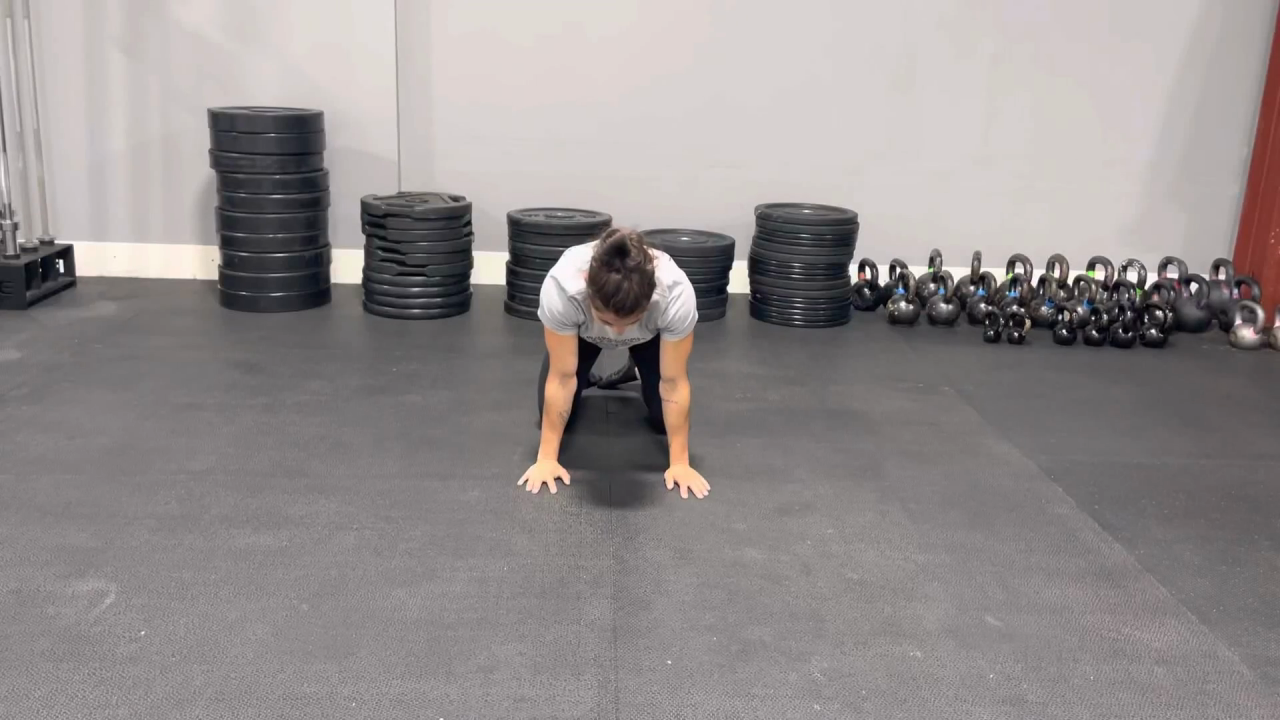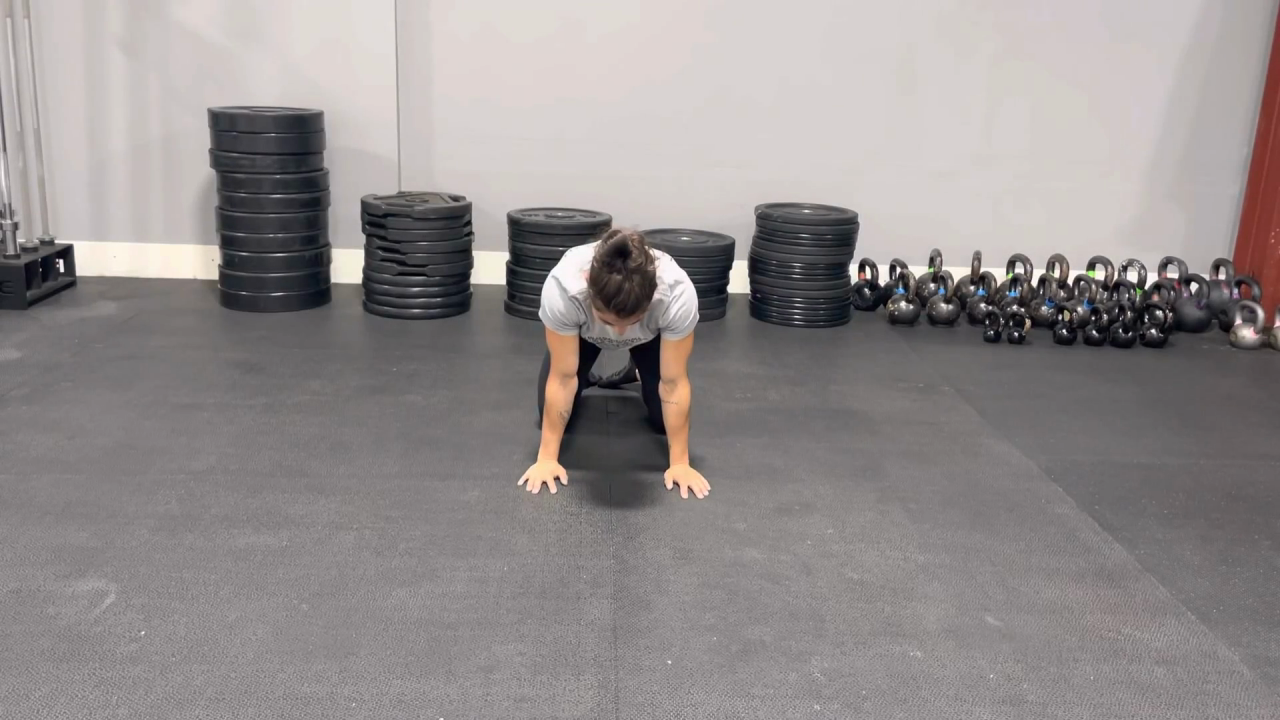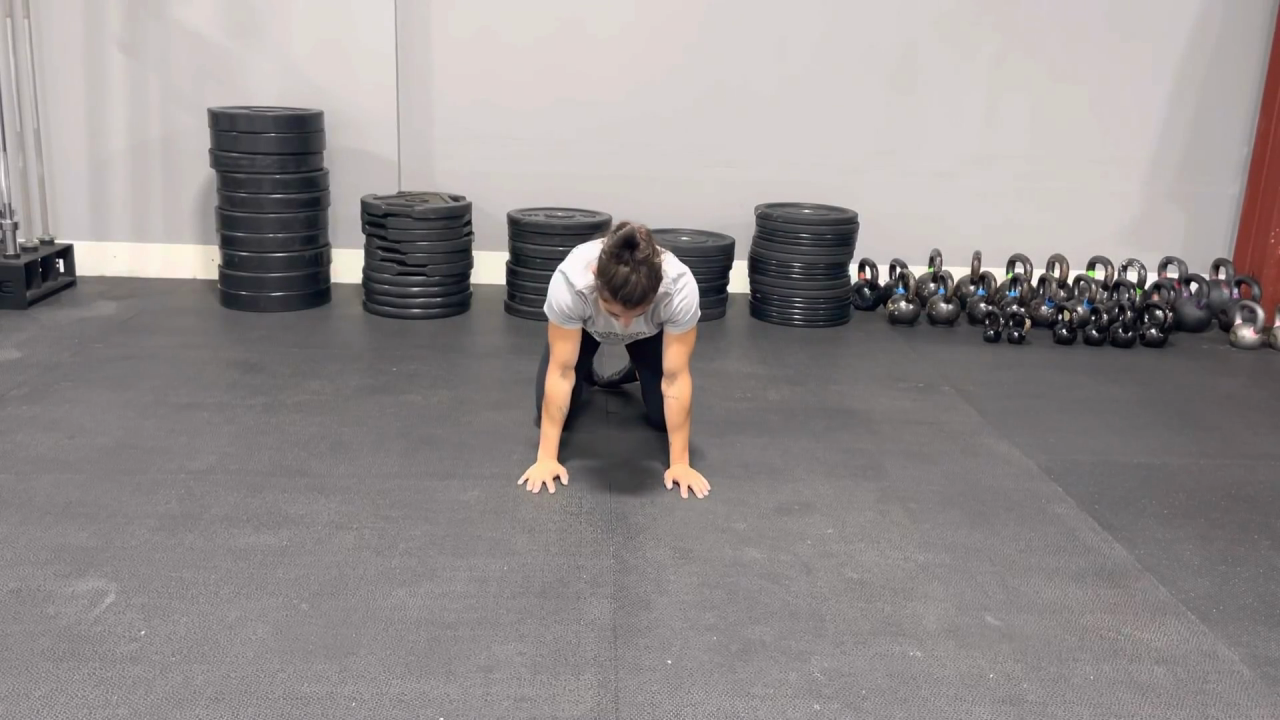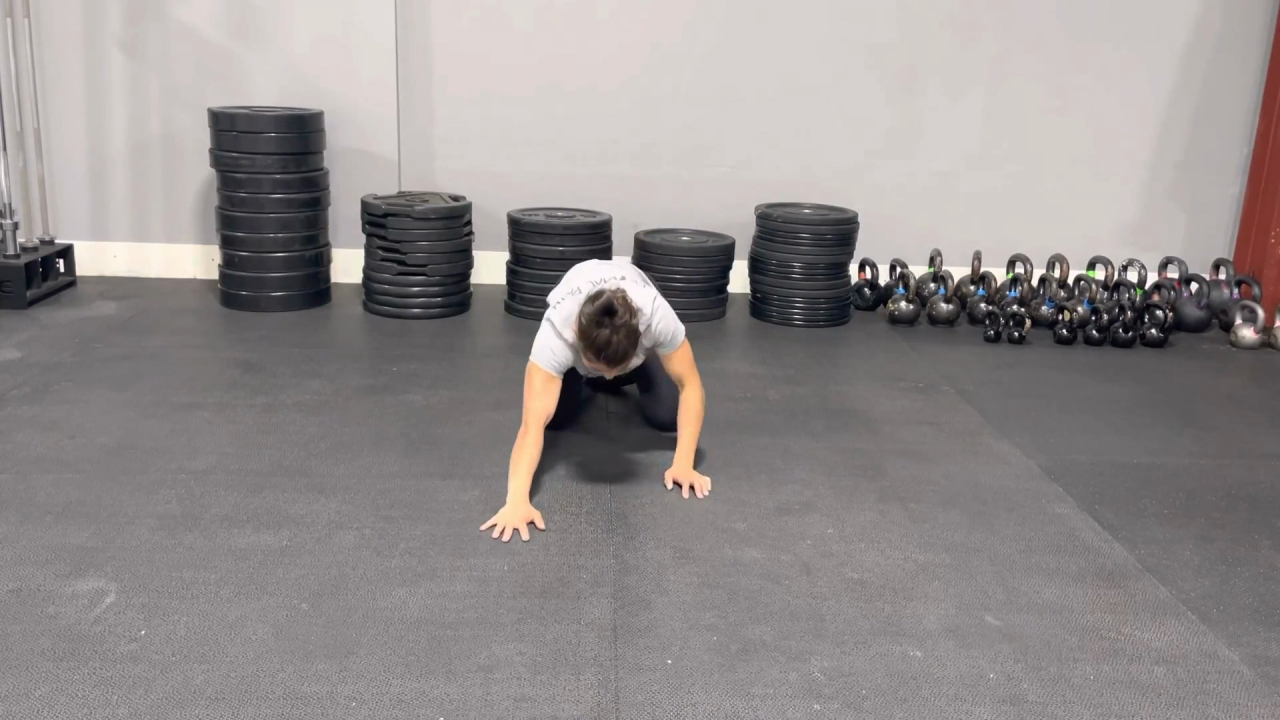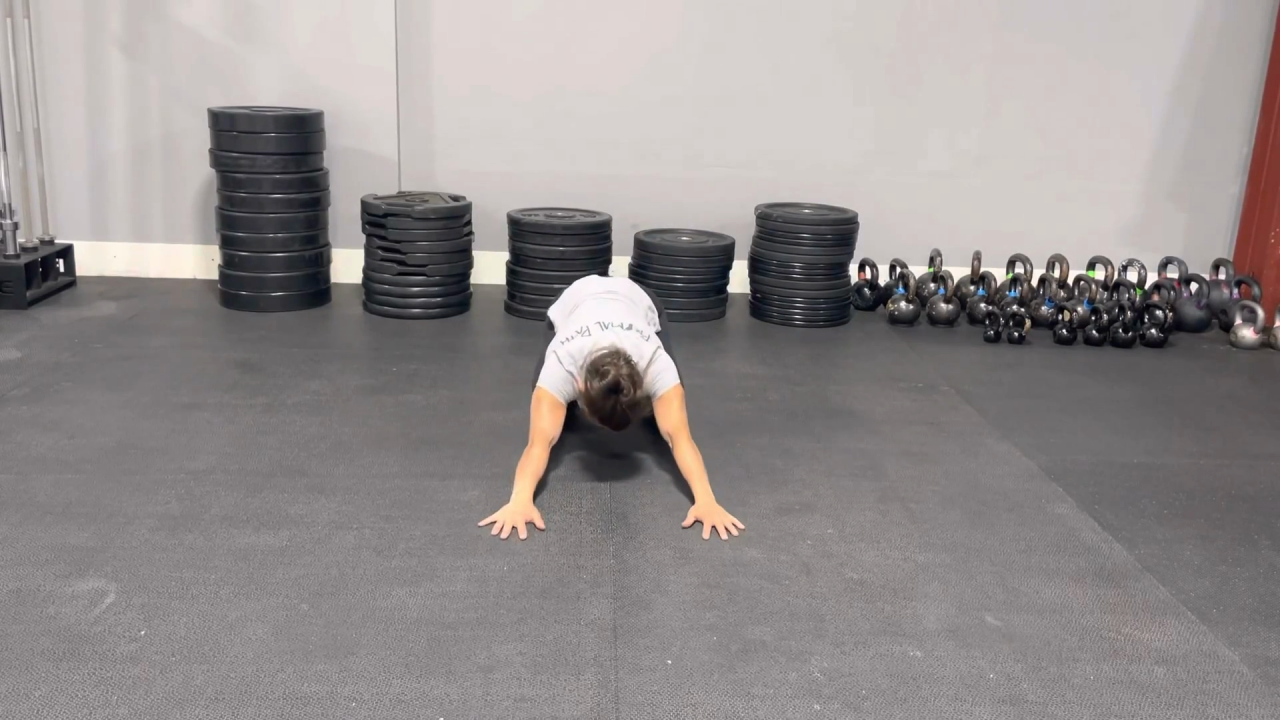
dt=0.7s
person 1, frame 1
left shoulder: (676, 294)
right shoulder: (560, 287)
left elbow: (674, 382)
right elbow: (561, 377)
left wrist: (680, 463)
right wrist: (547, 458)
left hip: (650, 334)
right hip: (581, 331)
left knee: (664, 420)
right knee: (552, 413)
left ankle: (641, 372)
right ankle: (585, 378)
person 1, frame 2
left shoulder: (678, 293)
right shoulder: (562, 288)
left elbow: (674, 382)
right elbow: (562, 377)
left wrist: (680, 463)
right wrist: (547, 458)
right hip: (583, 331)
left knee: (664, 419)
right knee: (553, 414)
left ankle: (640, 372)
right ankle: (586, 379)
person 1, frame 3
left shoulder: (681, 287)
right shoulder: (569, 282)
left elbow: (676, 378)
right elbow: (560, 372)
left wrist: (680, 463)
right wrist: (546, 458)
right hip: (583, 325)
left knee: (662, 417)
right knee: (551, 410)
left ankle: (636, 371)
right ankle: (586, 373)
person 1, frame 4
left shoulder: (656, 315)
right shoulder: (557, 330)
left elbow: (690, 386)
right elbow: (533, 424)
left wrist: (683, 463)
right wrist: (516, 501)
right hip: (572, 304)
left knee: (665, 416)
right knee: (556, 416)
left ankle: (632, 375)
right ankle: (584, 376)
person 1, frame 5
left shoulder: (655, 362)
right shoulder: (563, 364)
left elbow: (679, 437)
right elbow: (540, 442)
left wrist: (706, 500)
right wrist: (519, 500)
left hip: (638, 301)
right hip: (573, 303)
left knee: (666, 410)
right knee: (549, 410)
